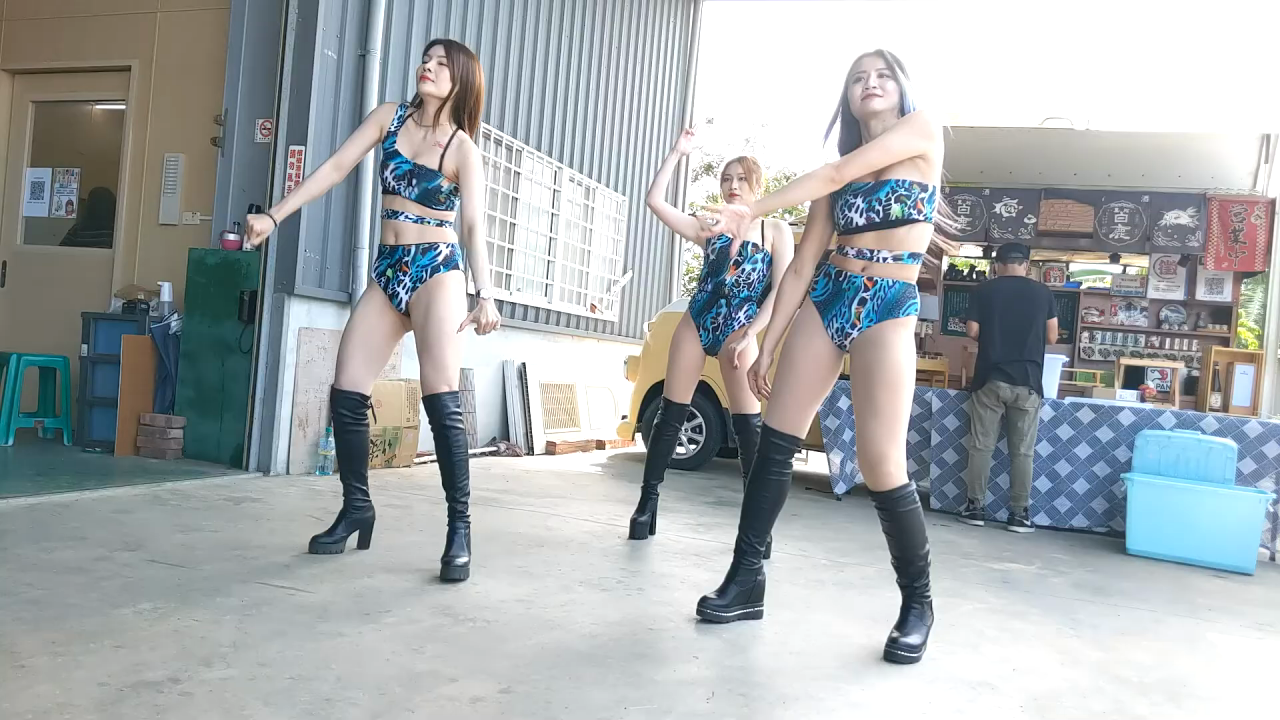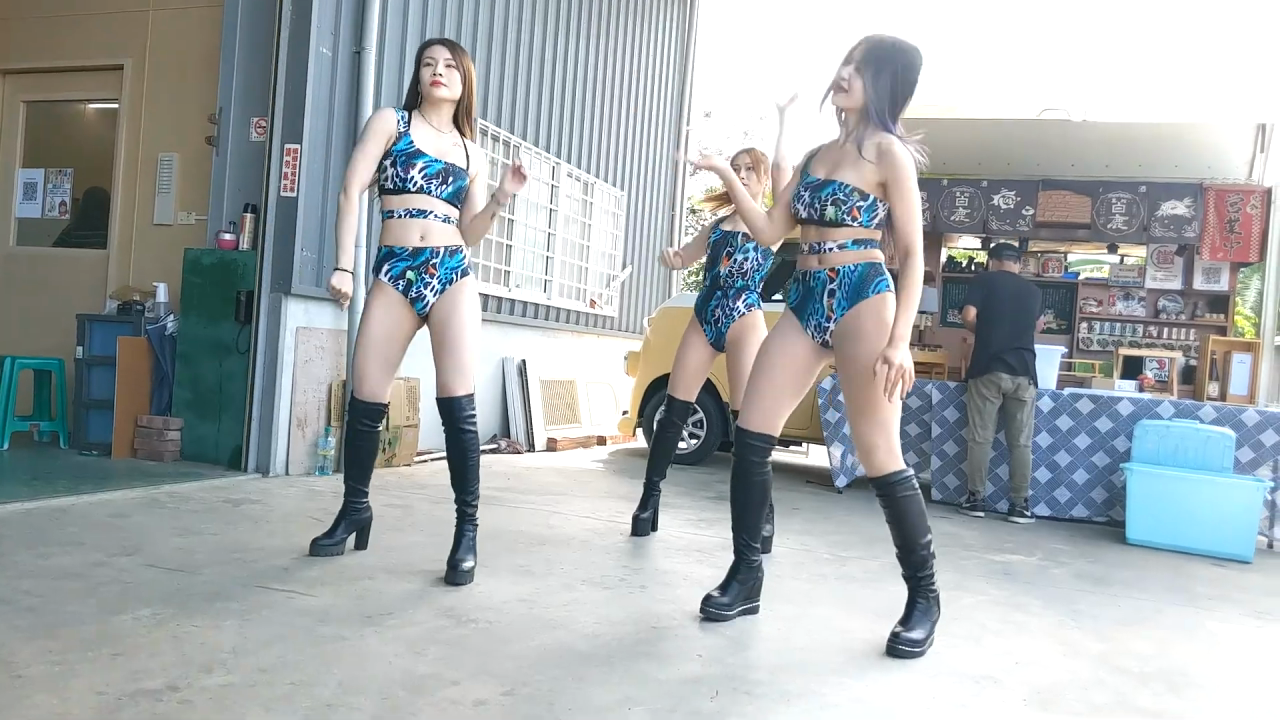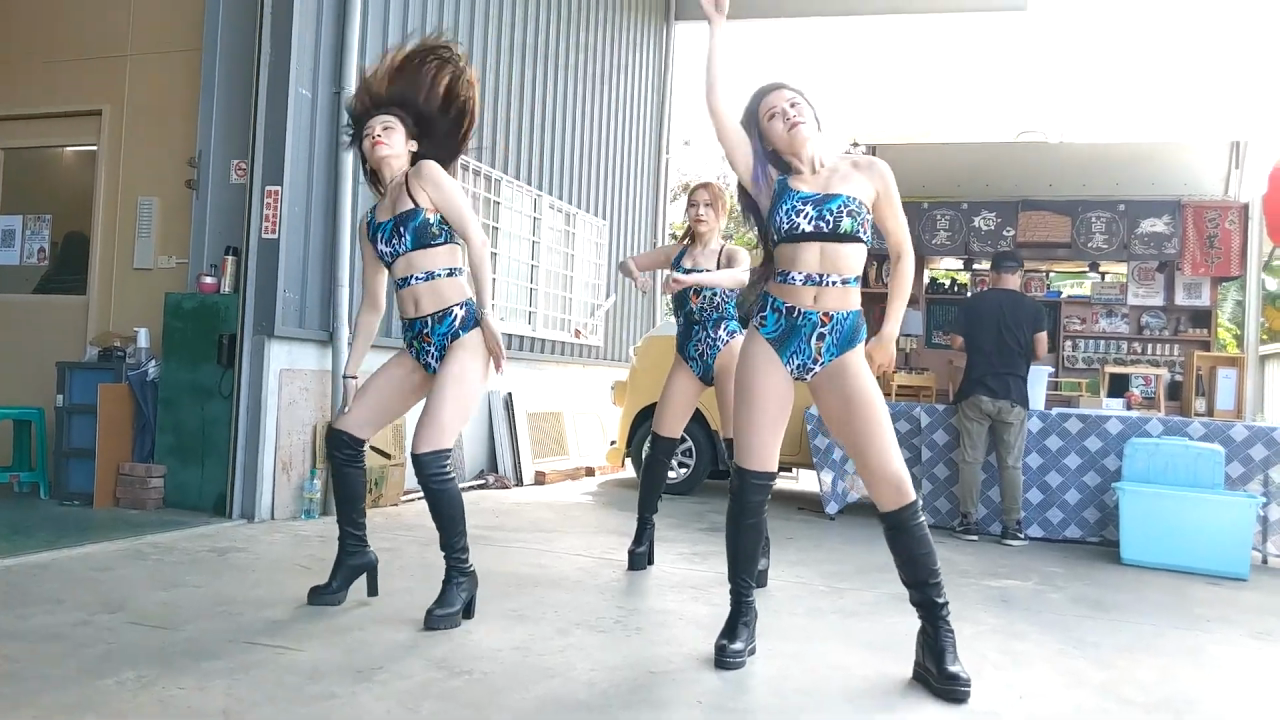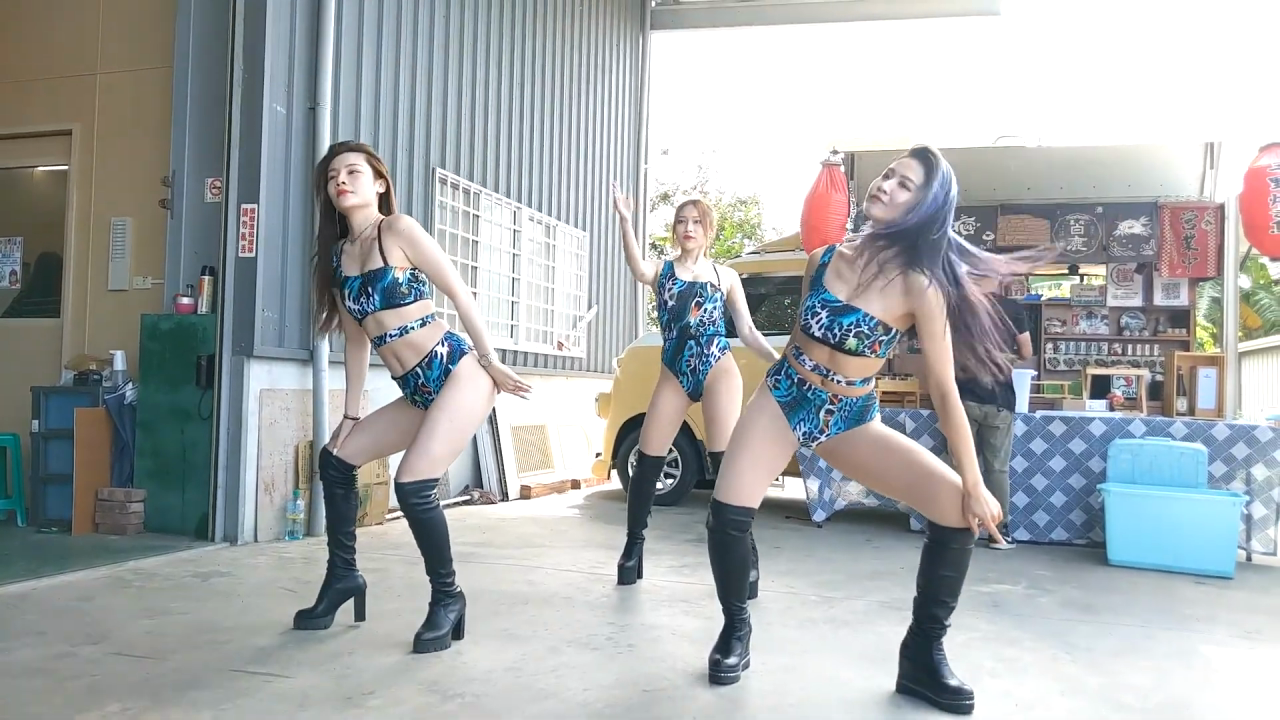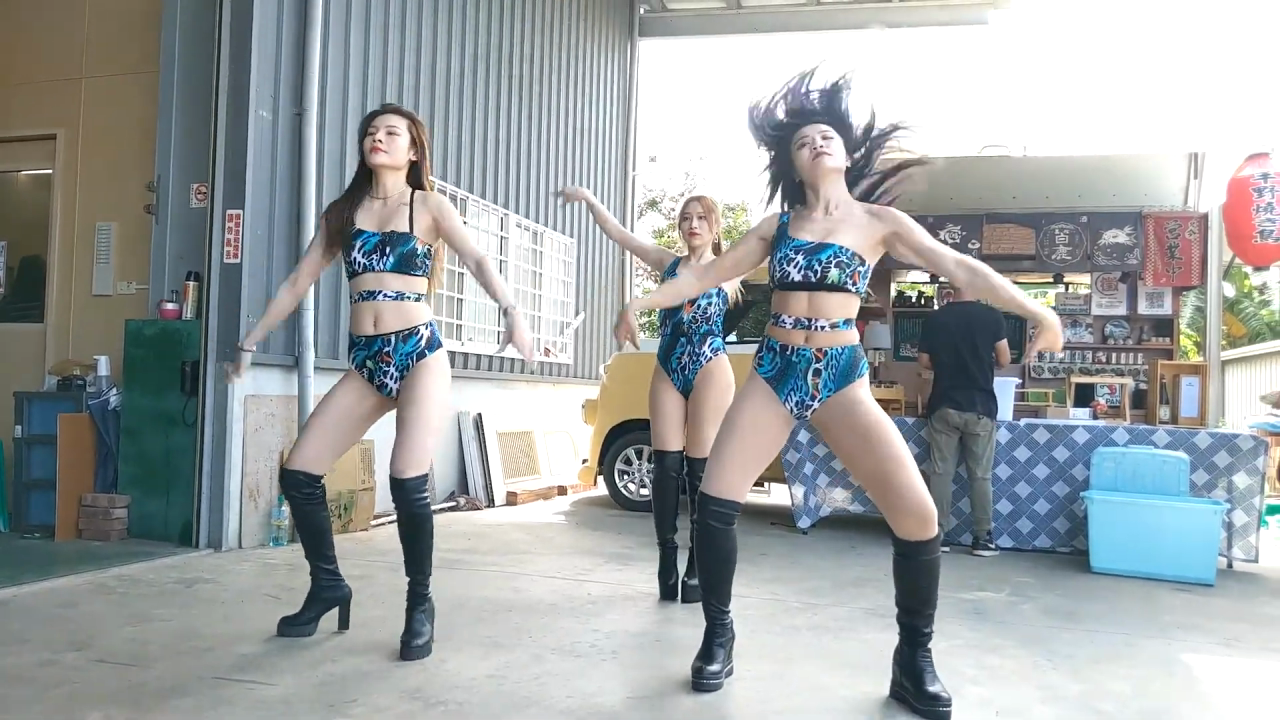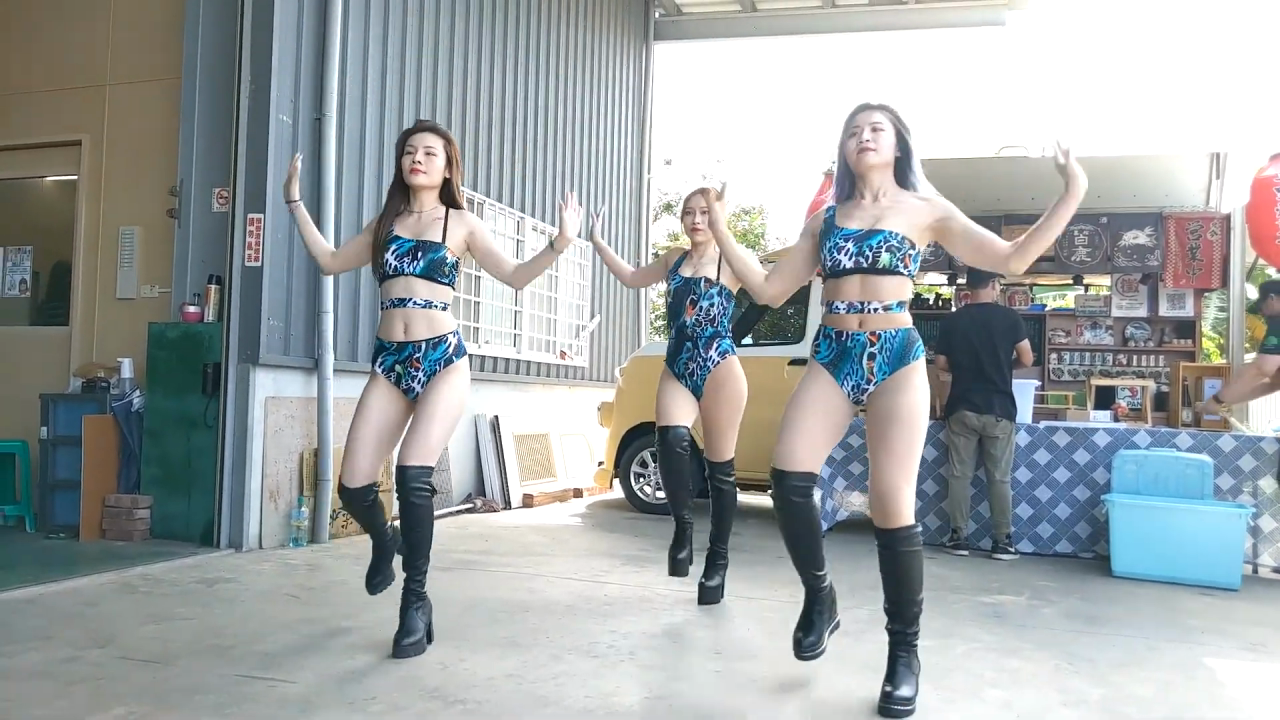
dt=0.7s
person 1, frame 1
left shoulder: (922, 133)
right shoulder: (833, 183)
left elbow: (833, 176)
right elbow: (803, 263)
left wrist: (749, 210)
right wrist: (768, 344)
left hip: (889, 313)
right hip: (828, 303)
left knee: (881, 465)
right knee: (774, 439)
left ankle: (917, 604)
right ankle: (745, 579)
person 1, frame 2
left shoulder: (887, 150)
right shoulder: (814, 155)
left elbow: (912, 252)
right elbow: (770, 230)
left wrist: (899, 337)
right wrist: (726, 174)
left hip: (864, 300)
right hip: (805, 302)
left knee: (878, 453)
right knee: (750, 434)
left ankle: (923, 595)
right ankle: (746, 573)
person 1, frame 3
left shoulder: (872, 174)
right shoulder: (770, 177)
left elbow: (901, 255)
right elbow: (718, 113)
left wrist: (890, 326)
left hip: (838, 341)
right hip: (772, 336)
left knee: (892, 486)
right knee: (752, 476)
left ankle: (937, 638)
right ankle: (741, 611)
person 1, frame 4
left shoulder: (920, 287)
right shoulder: (824, 259)
left elbow: (943, 389)
left wrist: (976, 484)
left hip: (852, 419)
right hip: (783, 397)
left knee: (958, 508)
right knee: (728, 511)
left ankle: (922, 655)
right ankle: (735, 628)
person 1, frame 5
left shoulder: (880, 221)
right shoulder: (779, 223)
left elbow: (955, 265)
right elbow: (712, 271)
left wrist: (1031, 305)
right wrist: (645, 300)
left hip: (842, 378)
right hip: (774, 372)
left knee: (918, 515)
right knee: (716, 500)
left ankle: (915, 663)
right ankle: (717, 637)
person 1, frame 6
left shoulder: (926, 210)
right shoulder: (825, 217)
left elbow: (1011, 261)
right elbow: (771, 290)
left wrist: (1069, 197)
right wrist: (722, 234)
left hip: (897, 359)
right hip: (831, 357)
left knee: (892, 505)
right knee: (789, 475)
left ankle: (904, 654)
right ankle: (819, 598)
person 2, frame 1
left shoulder: (465, 149)
right shoulder: (388, 119)
left elbow: (473, 225)
right elbow: (332, 171)
left wrist: (484, 296)
right wrist: (273, 215)
left hip: (436, 273)
right hip: (388, 272)
left knee: (441, 401)
right knee: (346, 395)
left ankle: (459, 527)
right ankle: (357, 507)
person 2, frame 2
left shoulder: (472, 154)
right shoulder: (389, 122)
left elbow: (469, 235)
right elbow: (351, 190)
left wrist: (503, 195)
right wrist: (342, 264)
left hip: (452, 276)
right hip: (394, 274)
left knee: (458, 406)
right knee: (366, 400)
left ankle: (466, 530)
right ankle: (355, 509)
person 2, frame 3
left shoulder: (428, 174)
right shoulder: (372, 216)
left elbow: (475, 240)
right elbow: (371, 303)
left wrist: (488, 323)
right wrist: (350, 375)
left hip: (461, 334)
right hip: (418, 345)
left knee: (428, 454)
right knee: (343, 436)
left ankle: (459, 575)
right ankle: (354, 552)
person 2, frame 4
left shoulder: (399, 230)
right shoulder: (335, 256)
left elbow: (458, 291)
right elbow: (356, 339)
left wrist: (491, 361)
right wrist: (351, 414)
left hip: (458, 373)
right hip: (417, 391)
left knee: (413, 486)
right knee: (335, 459)
left ankle: (447, 600)
right ankle: (342, 576)
person 2, frame 5
left shoulder: (428, 206)
right shoulder: (342, 211)
left elbow: (478, 260)
right elbow: (299, 281)
left wrist: (510, 312)
right wrist: (250, 340)
left hip: (419, 353)
right hip: (365, 360)
left knee: (407, 480)
right knee: (297, 471)
left ankle: (419, 605)
right ankle: (327, 584)
person 2, frame 6
left shoulder: (462, 223)
right shoulder: (385, 221)
left elbow: (515, 275)
right elbow: (330, 261)
left wrist: (559, 243)
right wrist: (295, 201)
left hip: (443, 359)
right hip: (390, 362)
left knee: (413, 475)
right knee: (353, 483)
left ankle: (416, 602)
right ankle: (387, 545)
person 3, frame 1
left shoulder: (777, 233)
right shoulder: (709, 230)
left elbow: (779, 296)
right elbow: (655, 203)
left wrist: (747, 337)
right wrist: (675, 155)
left hip: (739, 333)
right hip: (695, 326)
left knee: (748, 426)
right knee: (671, 415)
right ankle: (647, 502)
person 3, frame 2
right shoulder: (716, 225)
left elbow: (783, 183)
right elbow: (681, 261)
left wrist: (783, 123)
right wrist: (669, 255)
left hip: (744, 322)
right hip: (703, 321)
right knee: (674, 411)
left ankle: (761, 512)
right ankle: (650, 494)
person 3, frame 3
left shoulder: (733, 255)
right shoulder: (675, 254)
left elbow: (741, 277)
right elbow: (629, 263)
left wrist: (695, 279)
right wrist: (636, 273)
left hip: (729, 353)
right hip: (689, 359)
left knee: (739, 448)
right knee: (661, 445)
right ankle: (643, 530)
person 3, frame 4
left shoulder: (727, 276)
right shoulder: (661, 270)
left elbow: (748, 332)
right elbow: (640, 270)
left wrist: (776, 358)
right wrist: (626, 223)
left hip: (718, 370)
right hip: (673, 374)
left knee: (723, 460)
right knee: (647, 459)
left ankle: (745, 555)
right ankle: (633, 546)
person 3, frame 5
right shoulder: (667, 264)
right elbow: (617, 231)
right wrist: (589, 200)
left hip: (710, 372)
right hip: (668, 373)
left knee: (700, 467)
right knee: (666, 465)
left ankle: (697, 566)
right ankle: (667, 559)
person 3, frame 6
right shoulder: (676, 258)
right elbow: (631, 277)
right wrist: (597, 239)
left hip: (720, 370)
right hip: (677, 371)
left knee: (720, 468)
right knee: (673, 441)
left ankle: (717, 560)
right ankle: (682, 527)
person 4, frame 1
left shoulder: (984, 290)
right shoulder: (1043, 293)
left elbow: (972, 331)
right elbow: (1052, 337)
left hip: (989, 378)
right hip: (1027, 381)
left knee: (981, 446)
right knee: (1022, 451)
left ankle: (975, 507)
right ankle: (1019, 514)
person 4, frame 2
left shoulder: (983, 280)
right shoulder: (1032, 290)
left elbow: (969, 317)
left hip: (988, 369)
right hip: (1024, 371)
left knee: (980, 438)
right knee: (1021, 442)
left ankle: (976, 498)
right ankle: (1020, 504)
person 4, frame 3
left shoulder: (973, 303)
right shoulder: (1033, 308)
left elbow: (957, 343)
right elbow: (1040, 353)
left hip: (975, 393)
right hip: (1012, 395)
left knee: (971, 460)
right knee: (1011, 464)
left ankle: (968, 522)
right ankle: (1012, 527)
person 4, frame 4
right shoulder: (1011, 309)
right elbow: (1026, 353)
left hip: (962, 397)
right hip: (998, 400)
right knee: (998, 468)
right ankle: (999, 533)
person 4, frame 5
left shoulder: (935, 318)
right shoulder: (991, 316)
left elbow: (924, 362)
right elbow: (1004, 360)
left hip: (944, 406)
right hip: (980, 407)
left knee: (940, 472)
right knee: (980, 476)
left ankle: (938, 536)
right ankle: (982, 539)
person 4, frame 6
left shoulder: (952, 321)
right shoulder: (1009, 318)
left elbow: (941, 364)
right elbow: (1026, 360)
left hip: (962, 408)
right hip: (998, 409)
left knee: (959, 475)
right knee: (1000, 478)
left ankle: (959, 537)
right ankle: (1002, 541)
